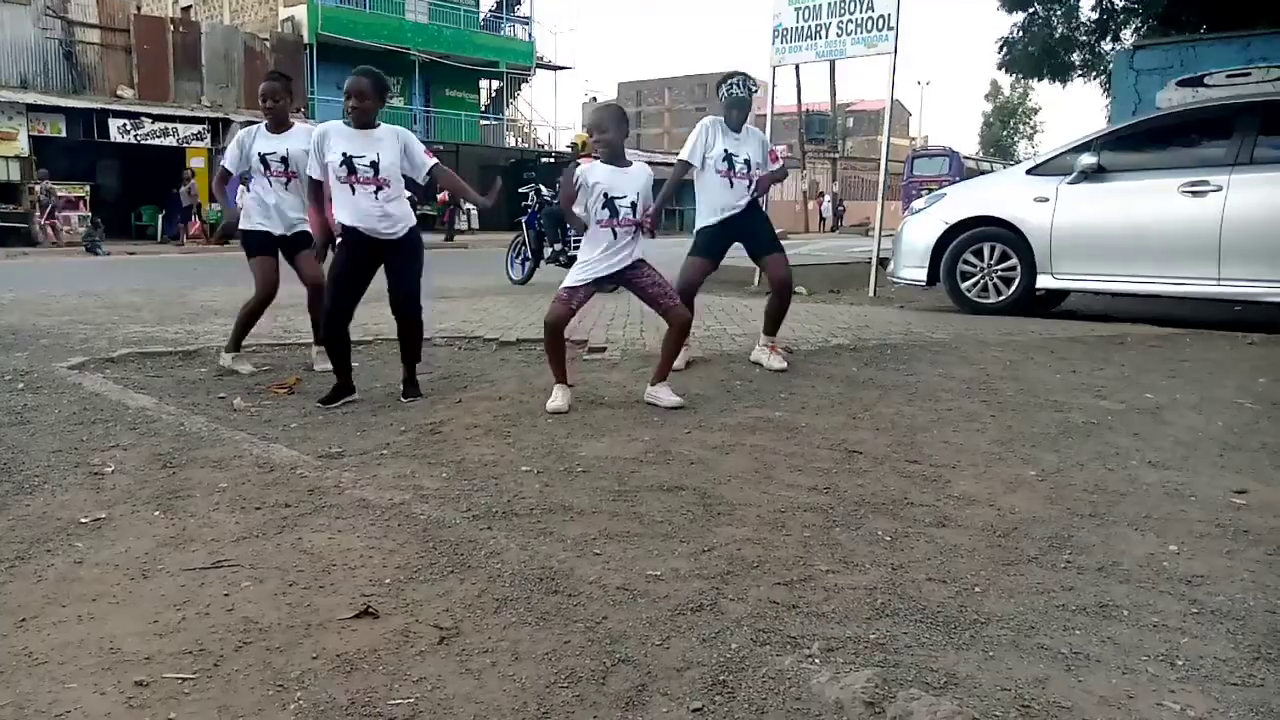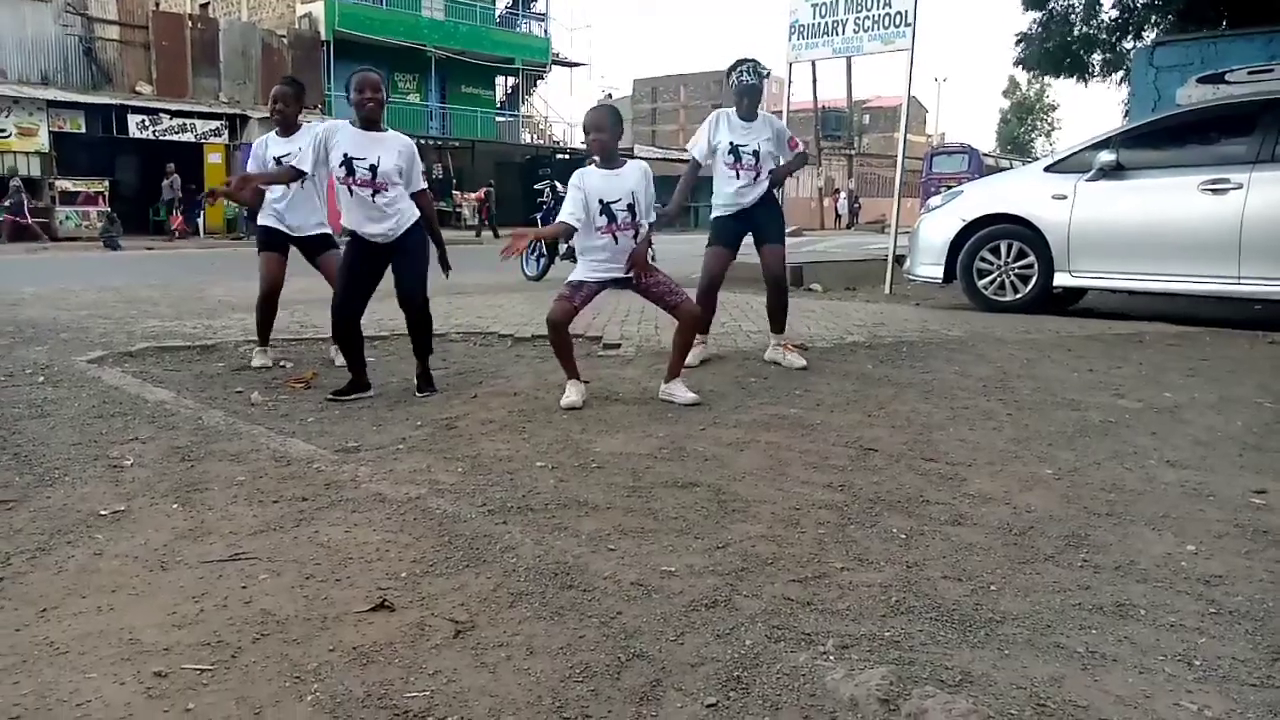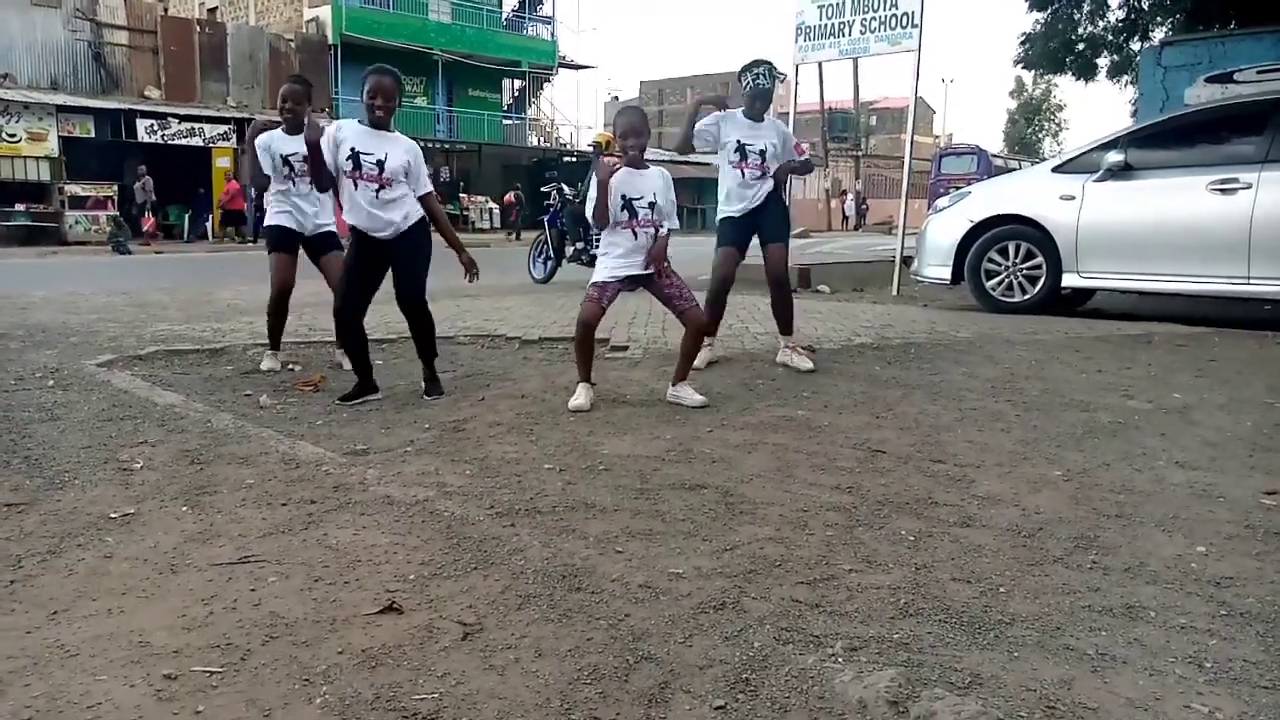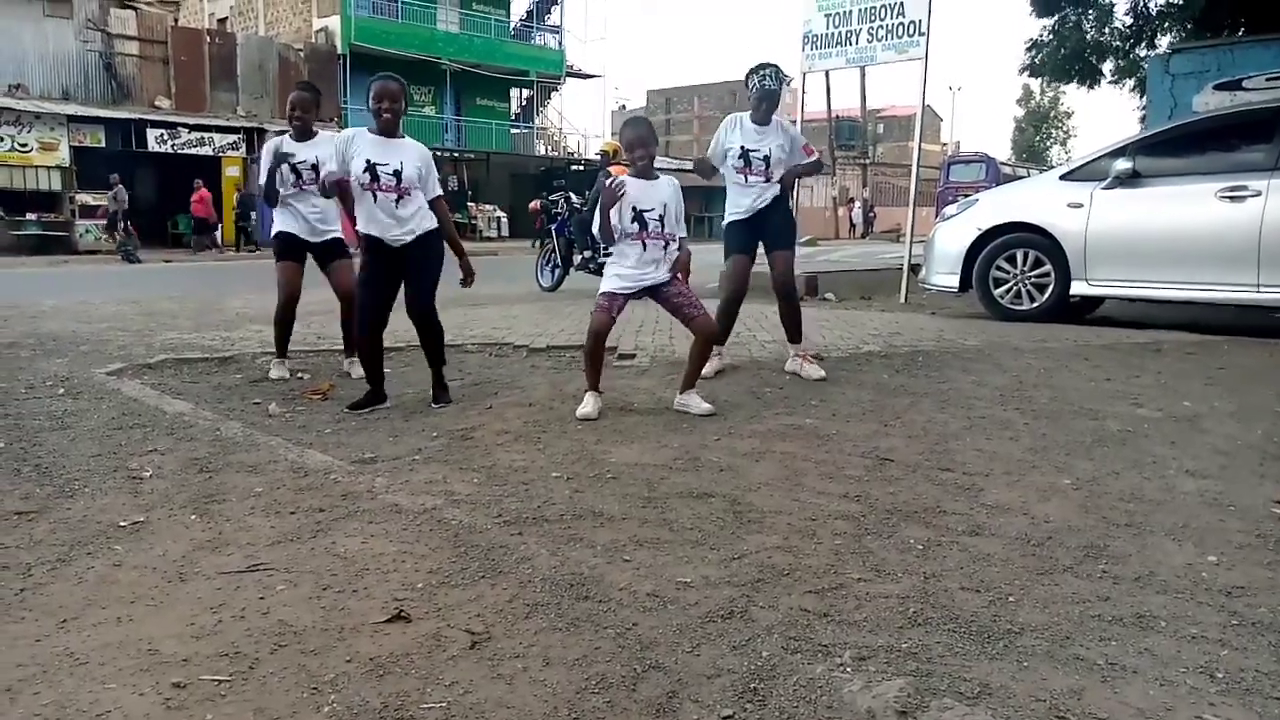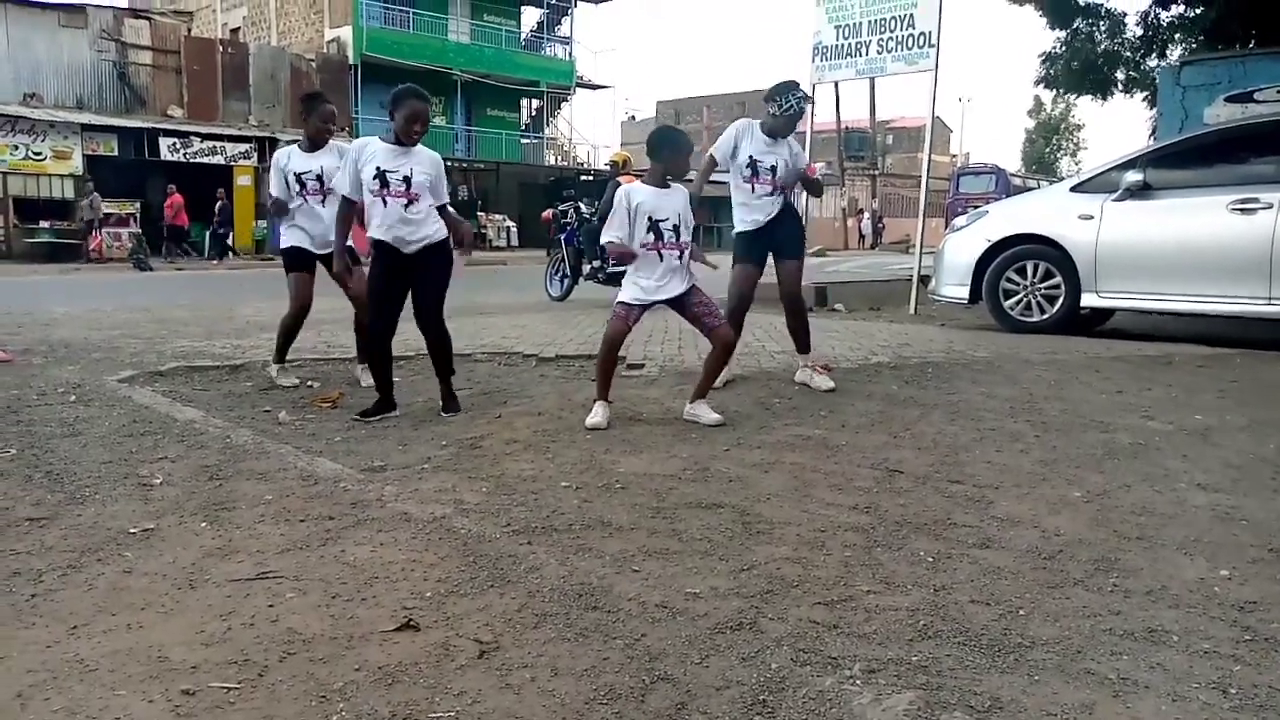
dt=0.7s
person 1, frame 1
left shoulder: (399, 137)
right shoulder: (325, 133)
left elbow: (436, 172)
right elbow: (315, 184)
left wrist: (479, 200)
right wrist: (323, 228)
left hip: (402, 235)
right hip: (355, 238)
left knee: (407, 309)
right knee: (333, 314)
left ankle: (410, 377)
right ankle: (343, 382)
person 1, frame 2
left shoulder: (402, 144)
right shoulder: (329, 133)
left elbow: (421, 196)
right elbow: (295, 170)
left wrist: (440, 246)
right wrist: (256, 180)
left hip: (407, 233)
right hip: (363, 238)
left knee: (414, 301)
right knee: (343, 311)
left ankle: (423, 370)
right ankle: (359, 378)
person 1, frame 3
left shoulder: (408, 147)
right shoulder: (340, 131)
left elbow: (429, 201)
left wrist: (460, 249)
right wrist: (314, 154)
left hip: (409, 234)
right hip: (364, 238)
left knee: (412, 303)
right knee: (346, 312)
left ankle: (430, 373)
right ankle: (366, 381)
person 1, frame 4
left shoulder: (418, 151)
right shoulder: (350, 140)
left elbow: (437, 204)
right elbow: (340, 195)
left wrist: (461, 254)
right wrist: (334, 187)
left hip: (422, 241)
right hip: (378, 245)
left knee: (422, 311)
right knee: (368, 320)
left ankle: (438, 381)
right ankle: (376, 390)
person 1, frame 5
left shoulder: (431, 159)
right shoulder: (363, 148)
left elbow: (440, 209)
right elbow: (348, 203)
left wrist: (460, 226)
right wrist: (339, 253)
left hip: (432, 250)
right hip: (386, 252)
left knee: (431, 322)
right knee: (377, 328)
left ankle: (447, 390)
right ankle: (385, 398)
person 2, frame 1
left shoulder: (757, 137)
right shoulder: (707, 127)
left elbow: (780, 170)
right elbow: (680, 168)
left wrist: (767, 179)
right wrist: (655, 209)
left hip: (751, 216)
right hip: (713, 220)
left knee: (782, 282)
right knee: (685, 285)
left ankle: (766, 344)
right ankle: (680, 345)
person 2, frame 2
left shoulder: (772, 124)
right shoulder: (717, 120)
left elbow: (800, 154)
right elbow: (694, 164)
left wrist: (785, 169)
right wrist: (676, 201)
left hip: (763, 204)
right hip: (726, 209)
left knee: (776, 276)
right knee: (710, 278)
left ankle: (778, 343)
right ankle: (700, 341)
person 2, frame 3
left shoulder: (778, 129)
right shoulder: (723, 121)
left elbow: (806, 164)
right elbow: (683, 147)
left wrist: (788, 167)
right wrist: (700, 104)
left hip: (769, 205)
right hip: (732, 212)
left knee: (778, 277)
right knee: (722, 279)
left ankle: (788, 346)
right ankle: (706, 344)
person 2, frame 4
left shoulder: (785, 130)
right shoulder: (731, 124)
left elbow: (816, 162)
right elbow: (709, 171)
left wrist: (794, 172)
right wrist: (699, 166)
left hip: (774, 209)
right hip: (738, 214)
left knee: (785, 285)
right knee: (734, 289)
left ankle: (797, 355)
right ankle: (716, 353)
person 2, frame 5
left shoulder: (791, 147)
right shoulder: (741, 129)
left elbow: (817, 189)
right elbow: (711, 162)
left wrist: (803, 178)
right wrist: (696, 190)
left hip: (784, 221)
right hip: (748, 227)
left knee: (792, 296)
right knee: (739, 297)
left ankle: (807, 366)
person 3, frame 1
left shoulder: (644, 172)
right shoulder: (586, 173)
right elbow: (580, 224)
left wrist: (645, 221)
right wrist: (565, 203)
left hip: (631, 261)
right hip: (592, 261)
left knee: (682, 318)
right knee: (553, 320)
left ankle: (656, 385)
right ankle: (561, 386)
person 3, frame 2
left shoulder: (641, 170)
right shoulder: (581, 178)
left elbow: (648, 219)
right elbow: (570, 225)
left wrist: (642, 246)
right wrist: (535, 234)
left hip: (633, 262)
right hip: (592, 264)
left knee: (691, 313)
right knee: (556, 317)
left ankle: (671, 381)
right ankle: (574, 382)
person 3, frame 3
left shoulder: (661, 176)
right shoulder: (607, 172)
left elbow: (669, 224)
right elbow: (600, 223)
left wrist: (662, 243)
right wrist: (602, 181)
left hip: (652, 262)
right hip: (614, 262)
left knee: (698, 321)
right knee: (586, 318)
left ankle: (678, 385)
right ankle: (584, 385)
person 3, frame 4
left shoulder: (671, 185)
right shoulder: (615, 186)
right elbow: (607, 239)
left wrist: (684, 252)
right wrist: (603, 205)
left hip: (664, 272)
right hip: (623, 272)
left knee: (709, 329)
right knee: (597, 328)
left ankle: (686, 393)
right ankle: (592, 393)
person 3, frame 5
left shoulder: (682, 194)
right shoulder: (629, 193)
right elbow: (611, 242)
left wrist: (695, 254)
right wrist: (618, 250)
left hip: (681, 282)
right hip: (641, 282)
left knee: (727, 338)
right knee: (612, 336)
left ankle: (696, 403)
right ankle: (601, 403)
person 4, frame 1
left shoulder: (310, 135)
right shoulder: (247, 136)
right elbow: (220, 180)
right wrist: (228, 210)
left hip: (297, 224)
right hip: (258, 224)
left knee: (316, 283)
right knee: (266, 291)
left ankle: (320, 347)
right ankle: (232, 351)
person 4, frame 2
left shoulder: (319, 134)
right shoulder: (262, 144)
right elbow: (255, 197)
right wrist: (226, 193)
left hip: (315, 225)
right hip: (273, 223)
right knee: (270, 286)
left ankle: (338, 344)
right ankle: (262, 347)
person 4, frame 3
left shoulder: (323, 134)
right shoulder: (267, 139)
left elbow: (326, 184)
right elbow: (259, 185)
right wrist: (251, 138)
left hip: (321, 223)
right hip: (282, 220)
right knee: (281, 288)
left ankle: (343, 347)
right ankle: (273, 351)
person 4, frame 4
left shoulder: (334, 142)
right shoulder: (274, 147)
right elbow: (270, 200)
right wrist: (274, 165)
left hip: (328, 230)
right hip: (289, 229)
left knee: (350, 293)
right knee: (288, 296)
left ankle: (351, 356)
right ankle: (280, 358)
person 4, frame 5
left shoulder: (342, 152)
right shoulder: (283, 157)
right elbow: (278, 208)
right wrist: (276, 205)
left hip: (338, 240)
right hip: (298, 240)
left knee: (364, 299)
right knee: (300, 307)
left ankle: (364, 364)
right ankle: (278, 363)
